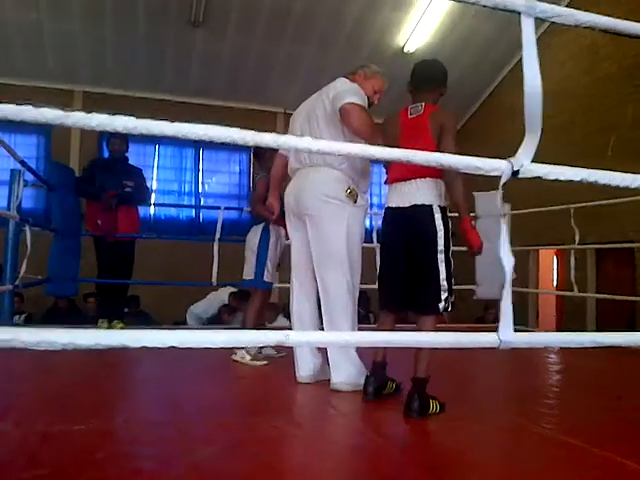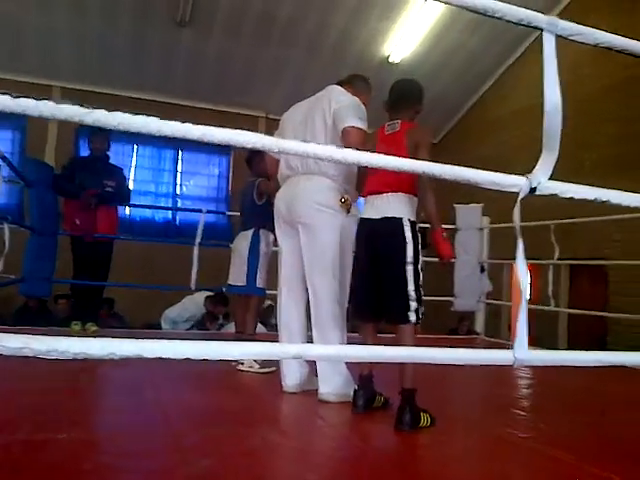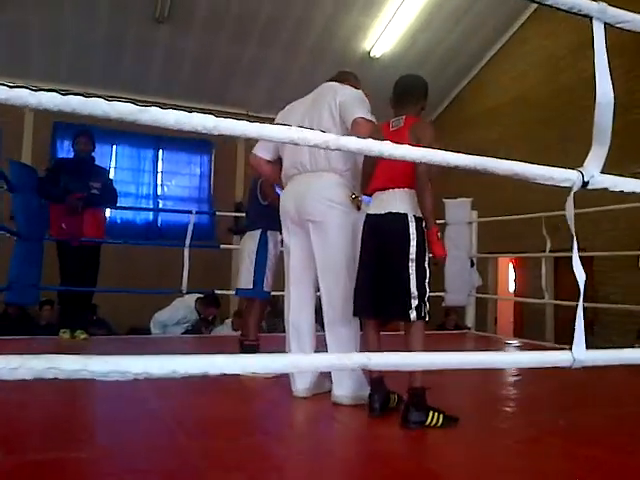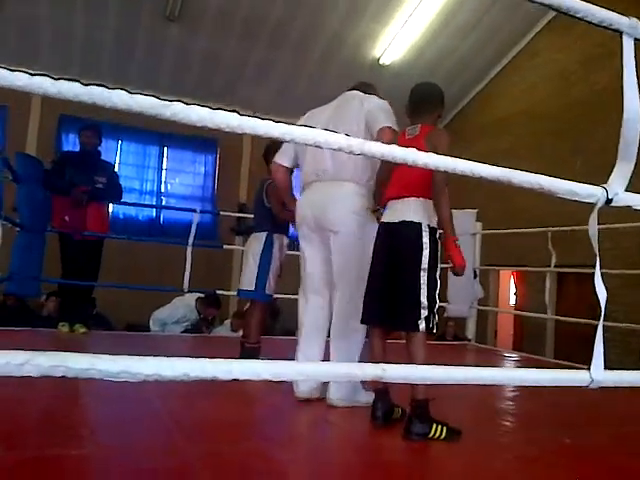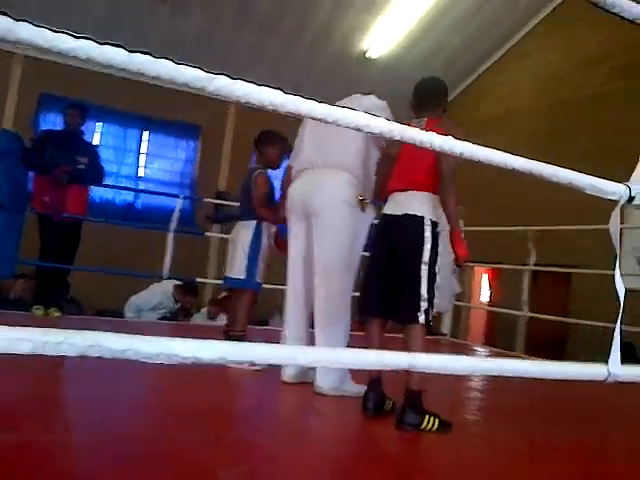
dt=0.5s
person 1, frame 1
left shoulder: (392, 122)
right shoulder: (444, 118)
left elbow: (389, 168)
right elbow: (451, 172)
right wrist: (467, 223)
left hip: (394, 210)
right hip: (427, 210)
left knee: (391, 300)
right knee: (429, 304)
left ankle: (377, 374)
right ankle: (418, 392)
person 1, frame 2
left shoulder: (372, 138)
right shoulder: (418, 135)
left elbow: (361, 187)
right elbow: (423, 186)
right wrist: (439, 233)
left hip: (368, 221)
right hip: (398, 221)
left knee: (368, 312)
right knee: (406, 315)
left ankle: (365, 389)
right ankle: (407, 403)
person 1, frame 3
left shoulder: (378, 133)
right shoulder: (422, 129)
left elbow: (367, 185)
right elbow: (422, 181)
right wrist: (433, 233)
left hip: (374, 218)
right hip: (403, 218)
left knee: (372, 312)
right knee: (414, 313)
left ankle: (378, 392)
right ankle: (416, 403)
person 1, frame 4
left shoulder: (394, 141)
right shoulder: (438, 137)
left elbow: (381, 194)
right elbow: (439, 190)
right wrist: (451, 242)
left hip: (388, 225)
right hip: (418, 227)
left knee: (380, 320)
right knee: (416, 323)
left ankle: (382, 401)
right ankle: (419, 415)
person 1, frame 5
left shoulder: (397, 135)
right shoulder: (445, 132)
left elbow: (380, 187)
right elbow: (446, 184)
right wrist: (456, 235)
left hip: (390, 217)
right hip: (421, 219)
left knee: (377, 310)
right knee: (415, 315)
left ankle: (374, 391)
right ankle: (413, 405)
person 2, frame 1
left shoulder: (307, 106)
right shoulder: (346, 89)
left elbow: (283, 153)
right elbow: (353, 115)
left wrist: (274, 194)
right wrist: (378, 139)
left hip: (298, 189)
right hip: (333, 189)
left knee: (304, 280)
right knee: (338, 279)
left ankle: (307, 365)
right ankle: (346, 371)
person 2, frame 2
left shoulder: (296, 110)
right shoulder: (347, 101)
left elbow: (272, 158)
right elbow: (354, 138)
left hip: (287, 196)
right hip: (324, 197)
left knee: (292, 287)
right knee: (329, 288)
left ankle: (294, 373)
right ankle: (334, 381)
person 2, frame 3
left shoulder: (291, 108)
right shoulder: (348, 93)
left elbow: (259, 158)
right elbow: (364, 130)
left hip: (293, 196)
right hip: (331, 193)
left knee: (299, 288)
right knee: (340, 287)
left ankle: (303, 377)
right ankle: (347, 383)
person 2, frame 4
left shoulder: (312, 115)
right shoulder: (373, 103)
left elbow: (278, 167)
right elbow: (388, 139)
left wrist: (292, 205)
left hip: (311, 201)
right hip: (350, 201)
left knee: (315, 293)
right knee: (351, 293)
left ankle: (307, 379)
right ankle: (342, 387)
person 2, frame 5
right shoulder: (372, 103)
left elbow: (291, 168)
left wrist: (287, 201)
left hip: (301, 187)
right hip: (339, 189)
left knee: (301, 279)
right knee: (335, 279)
left ankle: (294, 364)
right ankle: (331, 375)
person 3, frame 1
left shoulder: (267, 180)
right shoulder: (265, 178)
right elbow: (255, 205)
right wrist: (280, 221)
left hip: (270, 235)
right hip: (265, 234)
left knee: (264, 292)
right knee: (260, 291)
right ankle: (243, 346)
person 3, frame 2
left shoulder: (250, 187)
right shoulder: (262, 184)
left hip: (248, 239)
right hip: (256, 240)
left knee: (243, 297)
right knee: (255, 296)
person 3, frame 3
left shoulder: (258, 185)
right shoulder: (265, 183)
right elbow: (279, 204)
left hip: (256, 238)
right hip: (263, 238)
left knee: (254, 298)
right knee: (259, 297)
left ankle: (246, 350)
right ankle: (251, 353)
person 3, frame 4
left shoulder: (267, 185)
right shoulder: (273, 185)
right elbow: (281, 215)
left hip: (266, 242)
right hip: (268, 242)
left knee: (258, 301)
right knee: (261, 301)
left ankle: (246, 353)
right ankle: (251, 355)
person 3, frame 5
left shoulder: (253, 174)
right shoulder: (261, 175)
right elbow: (259, 208)
left wrist: (275, 220)
right wrist: (284, 219)
left hip: (248, 231)
right hip: (254, 231)
left knee: (240, 290)
right knee: (248, 290)
left ankle: (231, 340)
right ankle: (237, 341)
person 4, frame 1
left shoulder: (135, 172)
right shoulder: (96, 166)
left elbow: (144, 197)
right elbow: (80, 186)
left wrist: (120, 197)
right wrist: (100, 195)
left hip: (126, 229)
right hip: (102, 227)
left knee: (123, 273)
right knee: (105, 271)
left ankle: (117, 316)
right ankle: (103, 315)
person 4, frame 2
left shoulder: (117, 172)
right shoulder: (76, 164)
left elbow: (124, 197)
right elbow: (59, 184)
left wrist: (99, 197)
right wrist: (80, 194)
left hip: (105, 230)
right hip: (80, 227)
left knee: (99, 274)
right knee: (81, 272)
left ankle: (91, 319)
right ankle: (78, 318)
person 4, frame 3
left shoulder: (102, 173)
right shoulder: (60, 166)
left elbow: (112, 199)
right elbow: (43, 188)
left wrist: (85, 200)
right wrist: (65, 197)
left hip: (91, 234)
right hip: (66, 231)
left knee: (87, 280)
right knee: (68, 278)
left ankle: (80, 325)
right ankle: (65, 325)
person 4, frame 4
left shoulder: (107, 168)
right shoulder: (66, 159)
left elbow: (116, 194)
right elbow: (49, 180)
left wrist: (89, 194)
right wrist: (70, 190)
left hip: (94, 228)
right hip: (69, 224)
left knee: (88, 274)
right knee: (70, 271)
left ankle: (79, 319)
right ankle: (64, 317)
person 4, frame 5
left shoulder: (89, 150)
right shoulder: (48, 137)
left elbow: (97, 176)
right elbow: (29, 159)
left wrist: (70, 176)
right wrist: (50, 170)
left hip: (73, 210)
right hip: (48, 205)
left knee: (65, 257)
right knee: (48, 253)
left ankle: (54, 303)
right ankle: (40, 301)
